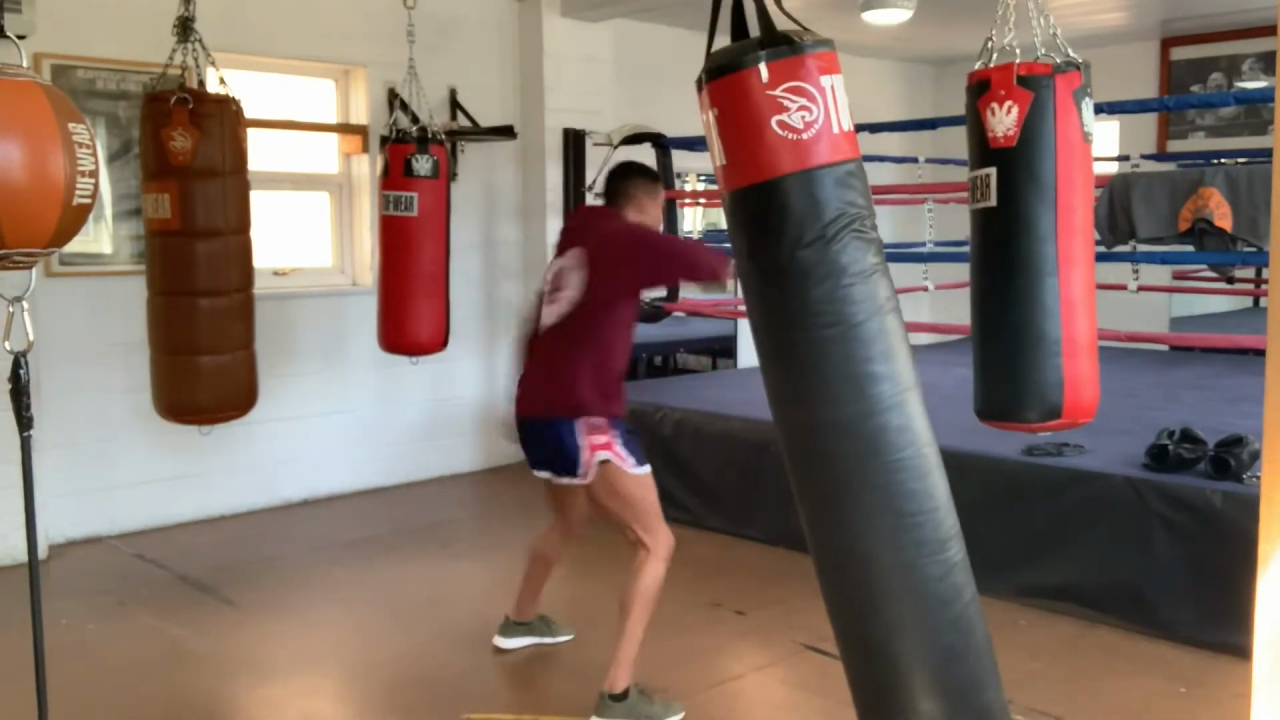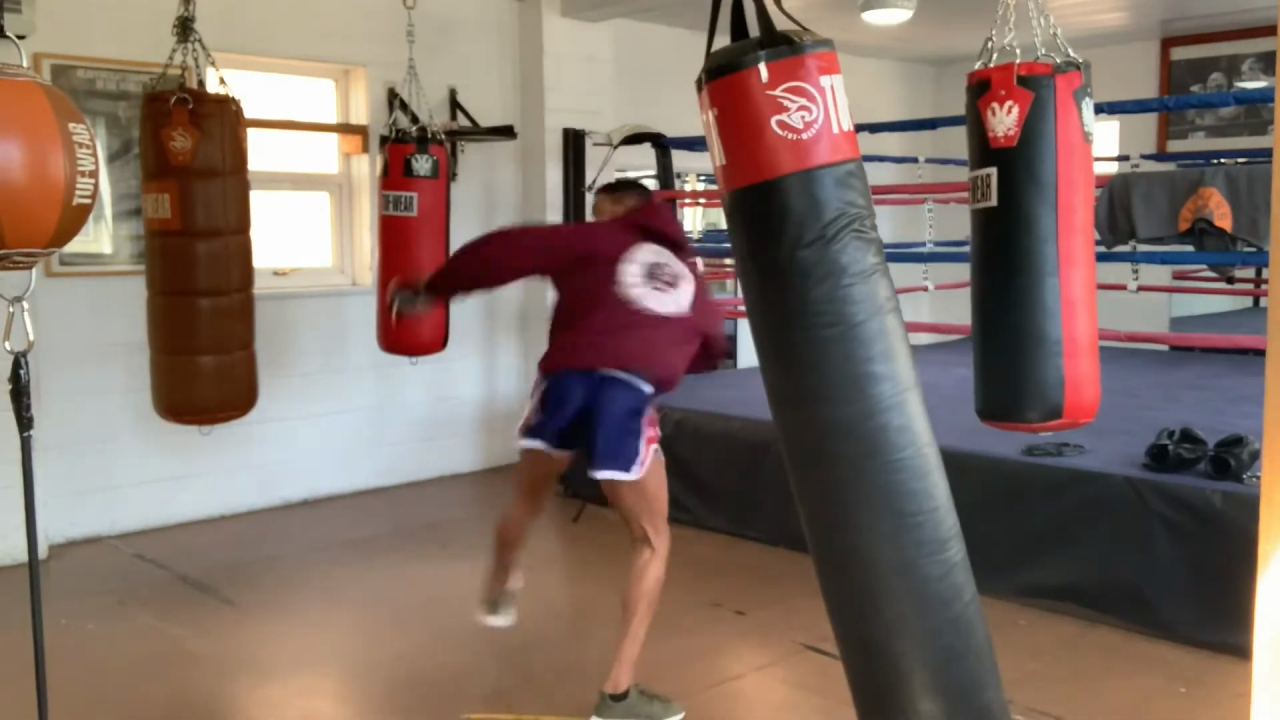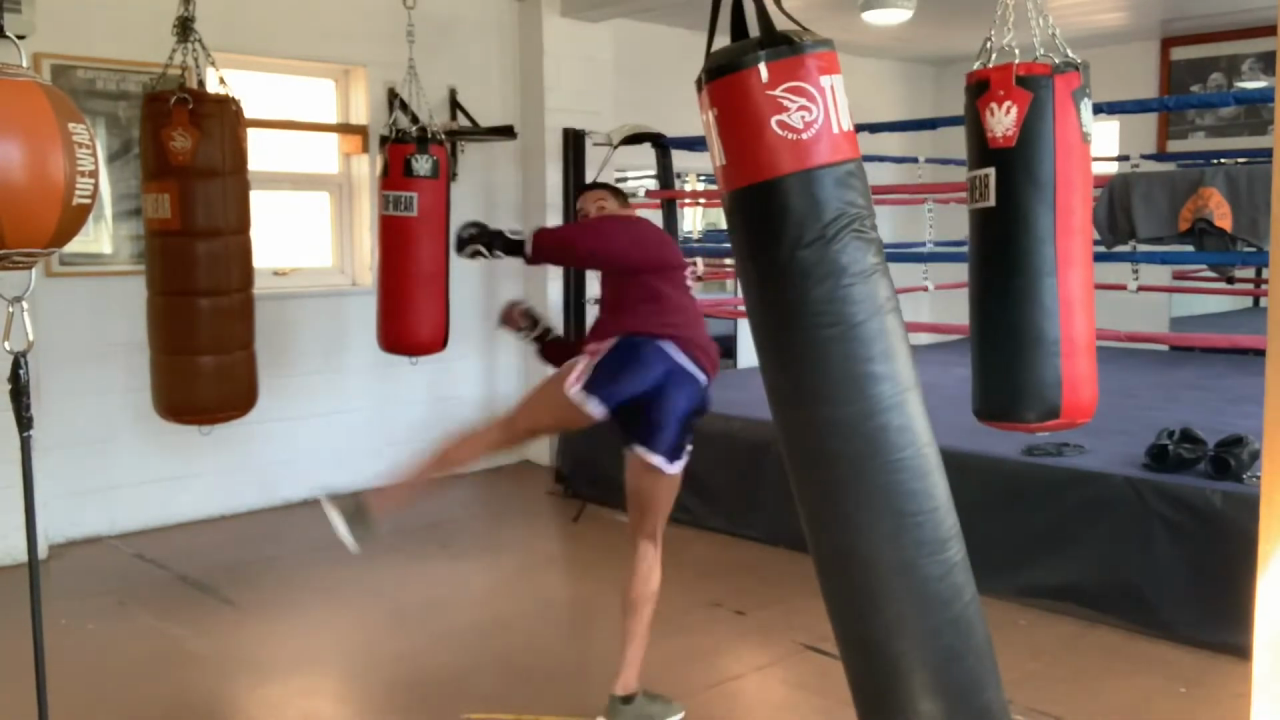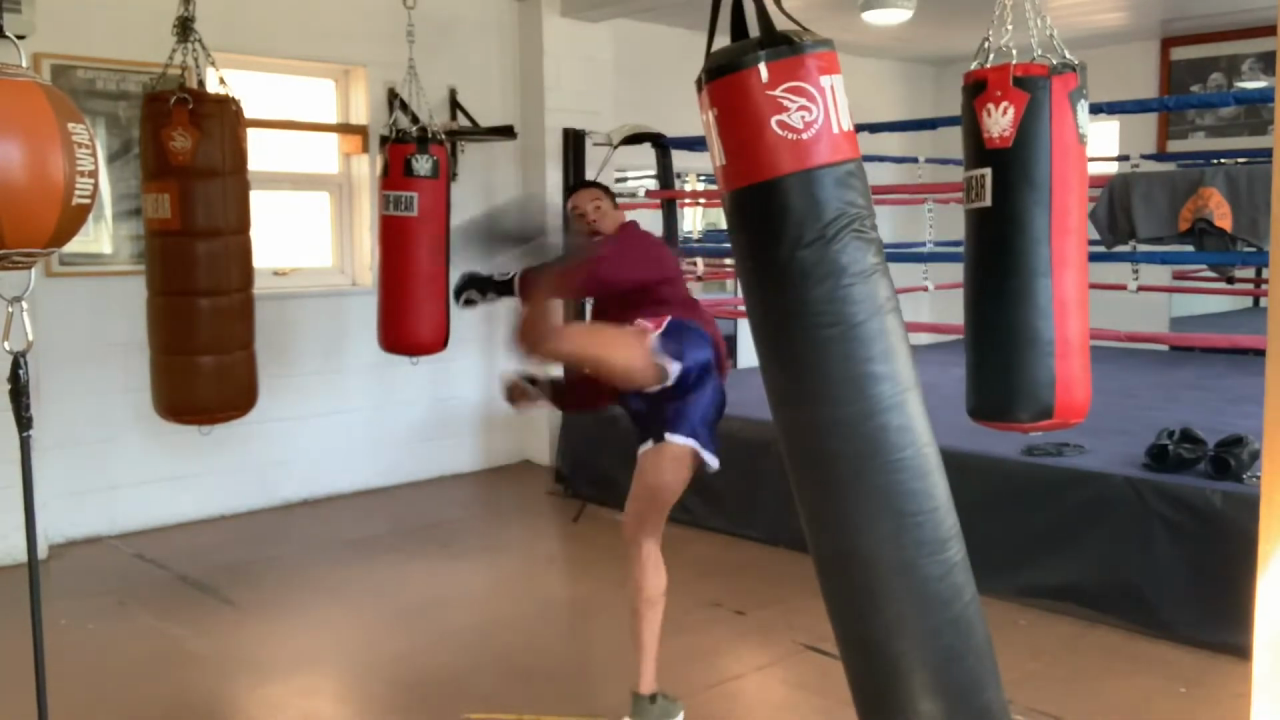
dt=0.2s
person 1, frame 1
left shoulder: (574, 249)
right shoulder: (620, 244)
right elbow: (692, 261)
right wrist: (719, 258)
left hip: (542, 411)
right hip: (580, 419)
left knee: (567, 521)
right knee: (655, 543)
left ankle: (520, 620)
person 1, frame 2
left shoulder: (587, 242)
right shoulder: (685, 269)
left elbow: (501, 249)
right elbow: (714, 347)
left wrist: (431, 289)
left hip: (568, 383)
right hip: (628, 398)
left knee: (529, 497)
right knee: (651, 545)
left ankle: (497, 592)
person 1, frame 3
left shoulder: (637, 236)
right shoulder: (649, 278)
left elbow: (615, 245)
left wrist: (517, 244)
right wrist: (543, 335)
left hip: (637, 352)
right hip: (689, 384)
left knee: (496, 433)
right knee: (646, 542)
left ankle: (372, 506)
person 1, frame 4
left shoulder: (636, 251)
right shoulder: (609, 299)
left elbow: (608, 262)
right elbow: (593, 387)
left wrist: (511, 283)
right wrist: (545, 390)
left hip: (672, 342)
right hip: (692, 399)
left knee: (551, 338)
right knee: (640, 535)
